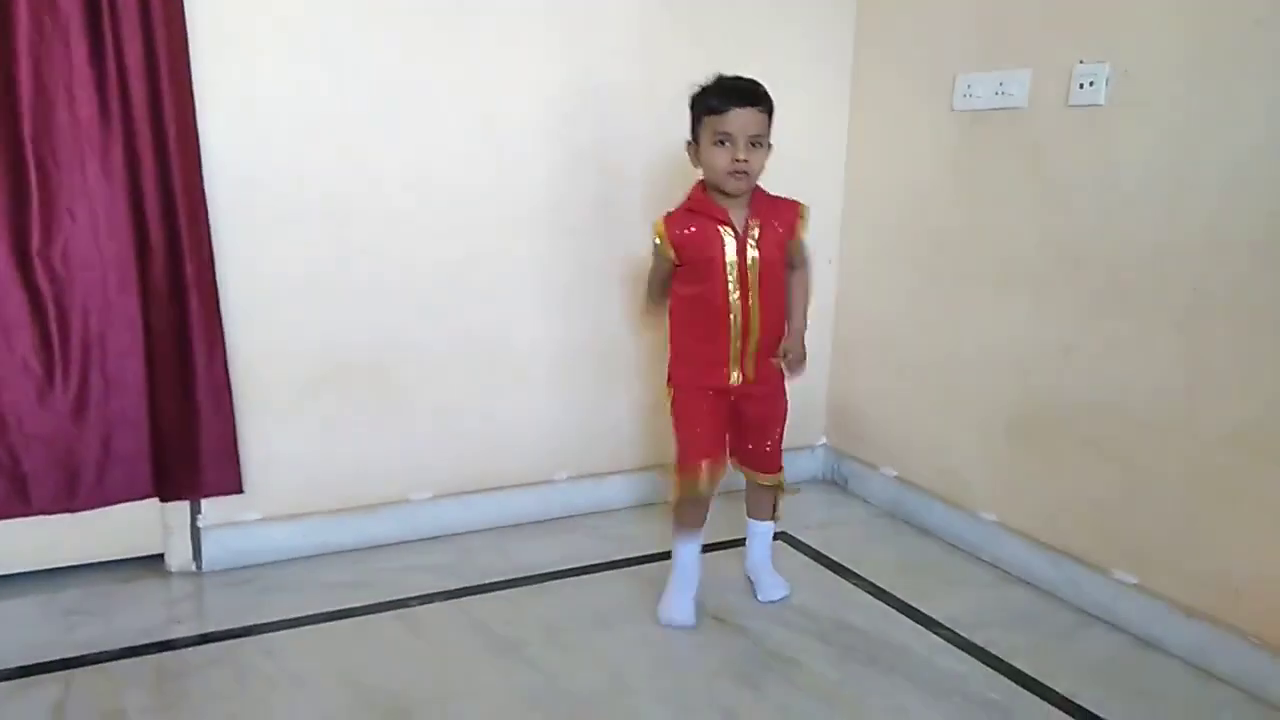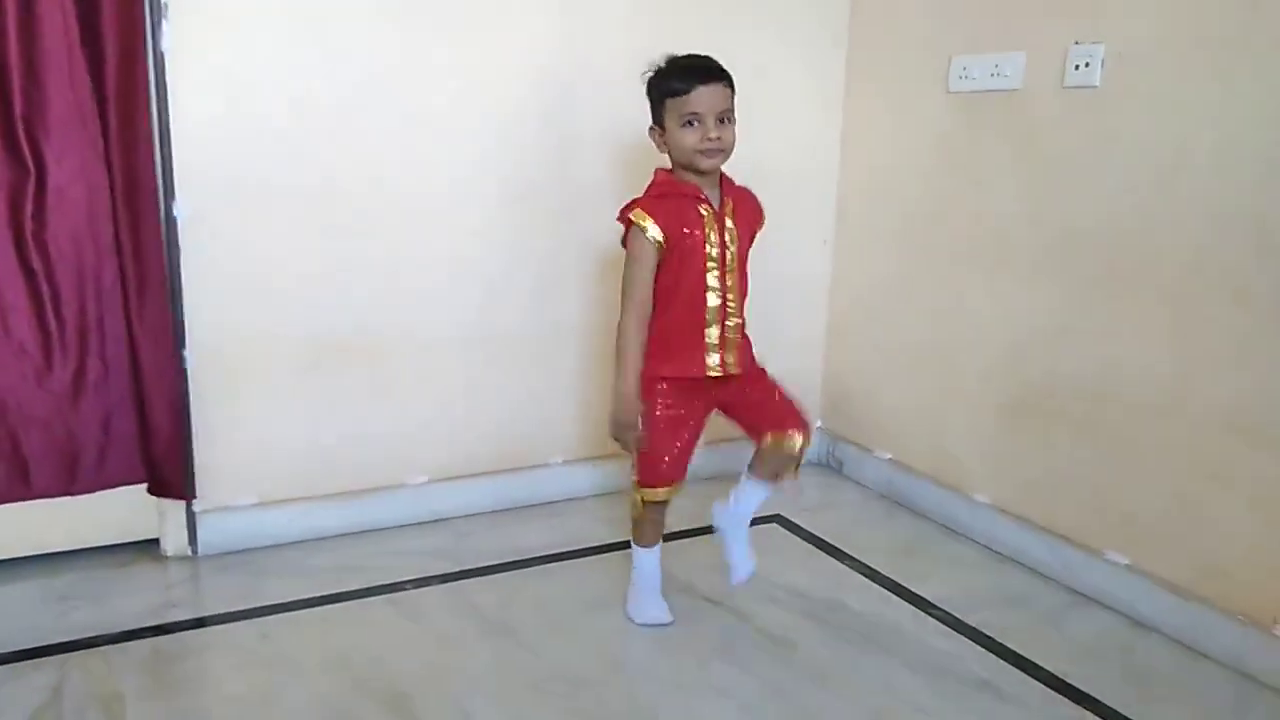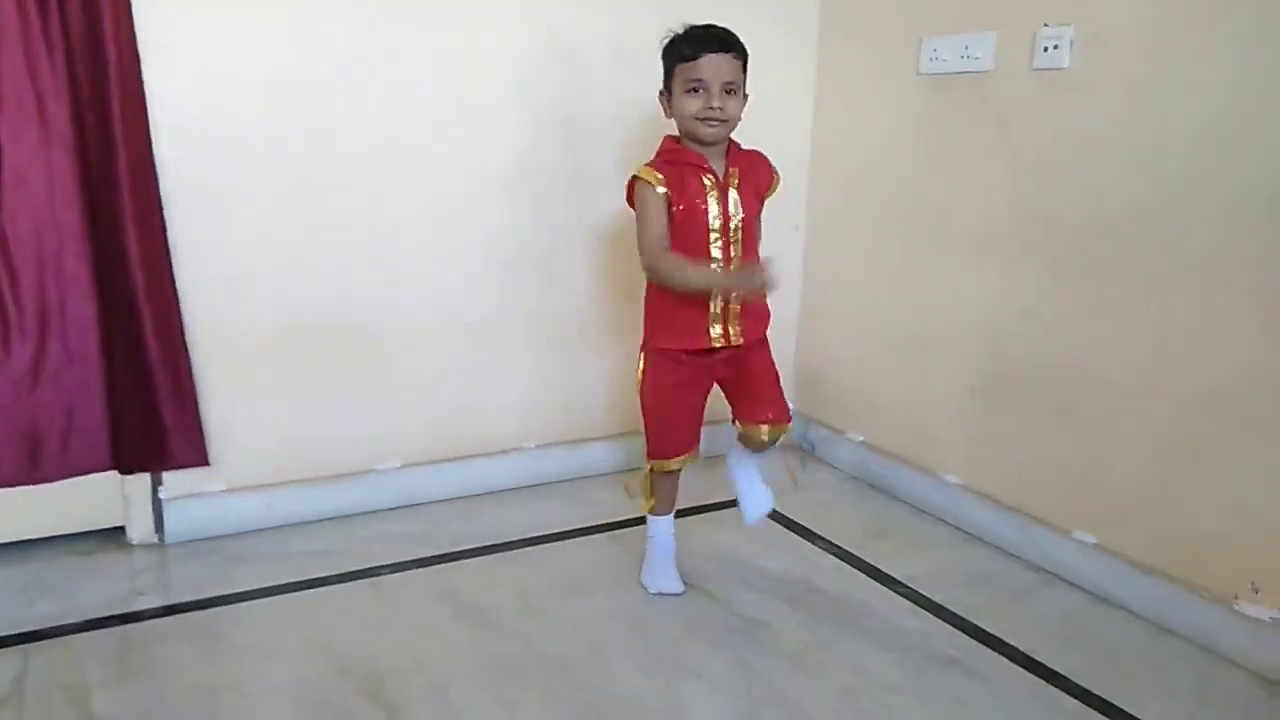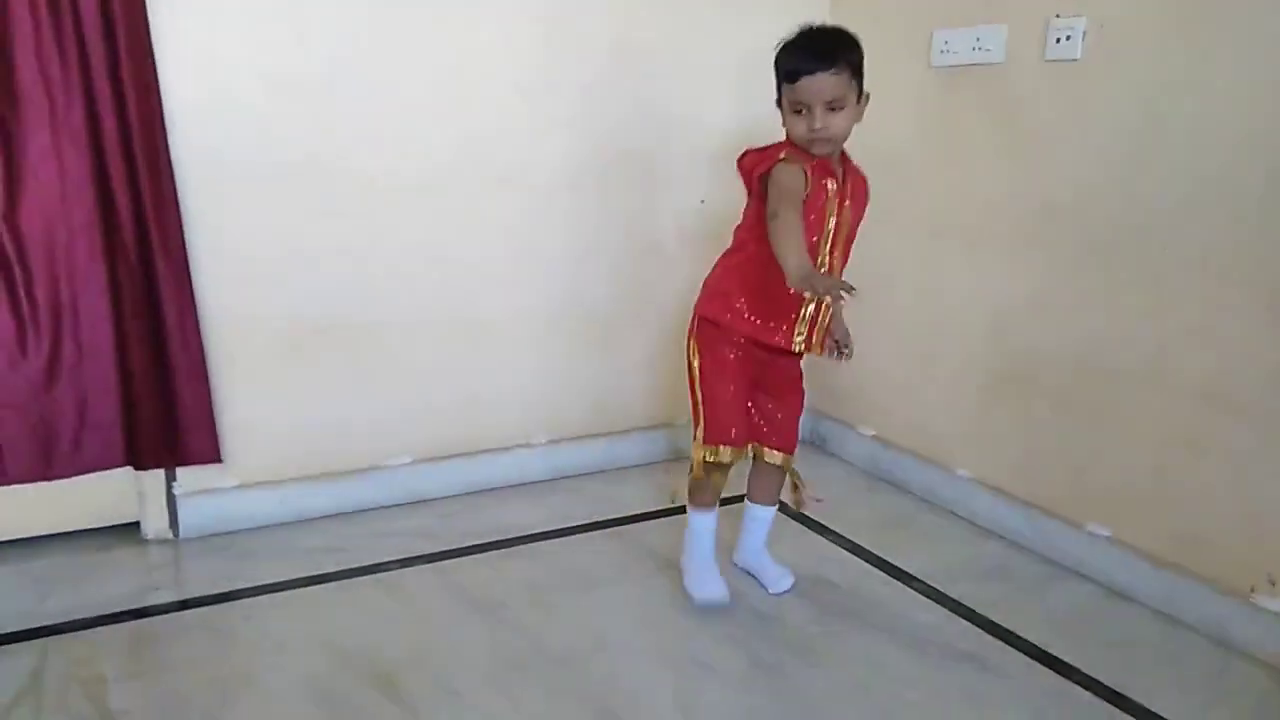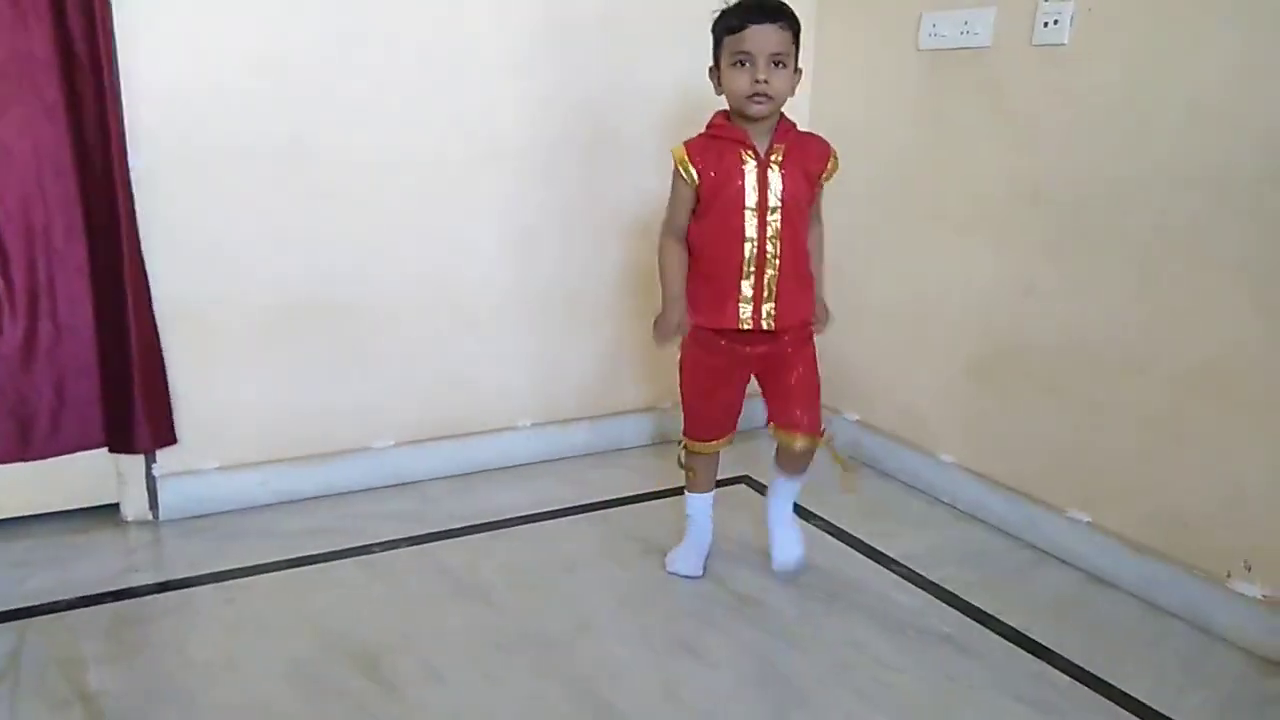
dt=1s
person 1, frame 1
left shoulder: (784, 217)
right shoulder: (679, 228)
right elbow: (659, 284)
left wrist: (796, 333)
left hip: (762, 373)
right hip: (698, 376)
left knee: (765, 471)
right knee: (699, 473)
left ankle: (758, 560)
right ankle: (683, 577)
person 1, frame 2
left shoulder: (744, 207)
right shoulder: (650, 216)
right elbow: (634, 307)
right wrist: (629, 396)
left hip: (732, 360)
right hip: (668, 373)
left knee: (790, 434)
right knee: (657, 481)
left ankle: (734, 517)
right ankle: (644, 582)
person 1, frame 3
left shoulder: (756, 171)
right shoulder: (657, 181)
right elbow: (657, 263)
right wrist: (727, 280)
left hip: (741, 333)
right hip: (674, 341)
left knee: (769, 421)
right knee: (668, 450)
left ankle: (748, 464)
right ankle: (660, 553)
person 1, frame 4
left shoulder: (854, 184)
right shoulder: (787, 167)
right elbow: (782, 221)
left wrist: (835, 320)
right wrist: (797, 276)
left hip: (786, 341)
right hip: (729, 326)
left knee: (779, 445)
right knee: (720, 441)
left ankle: (752, 547)
right ankle: (701, 550)
person 1, frame 5
left shoulder: (812, 156)
right shoulder: (697, 156)
right elbow: (674, 233)
left wrist: (815, 296)
right wrist: (673, 303)
left hip: (785, 325)
right hip: (712, 325)
left knee: (801, 432)
right knee: (704, 430)
left ankle: (783, 512)
right ankle: (698, 534)
